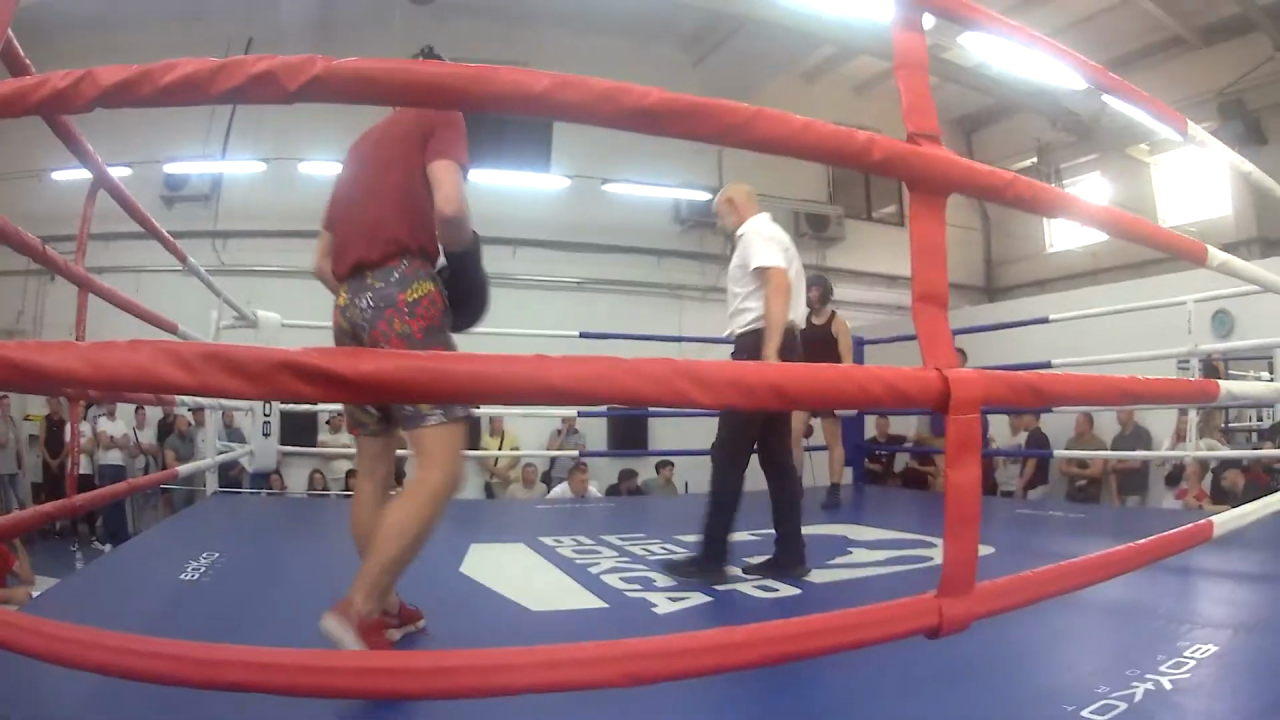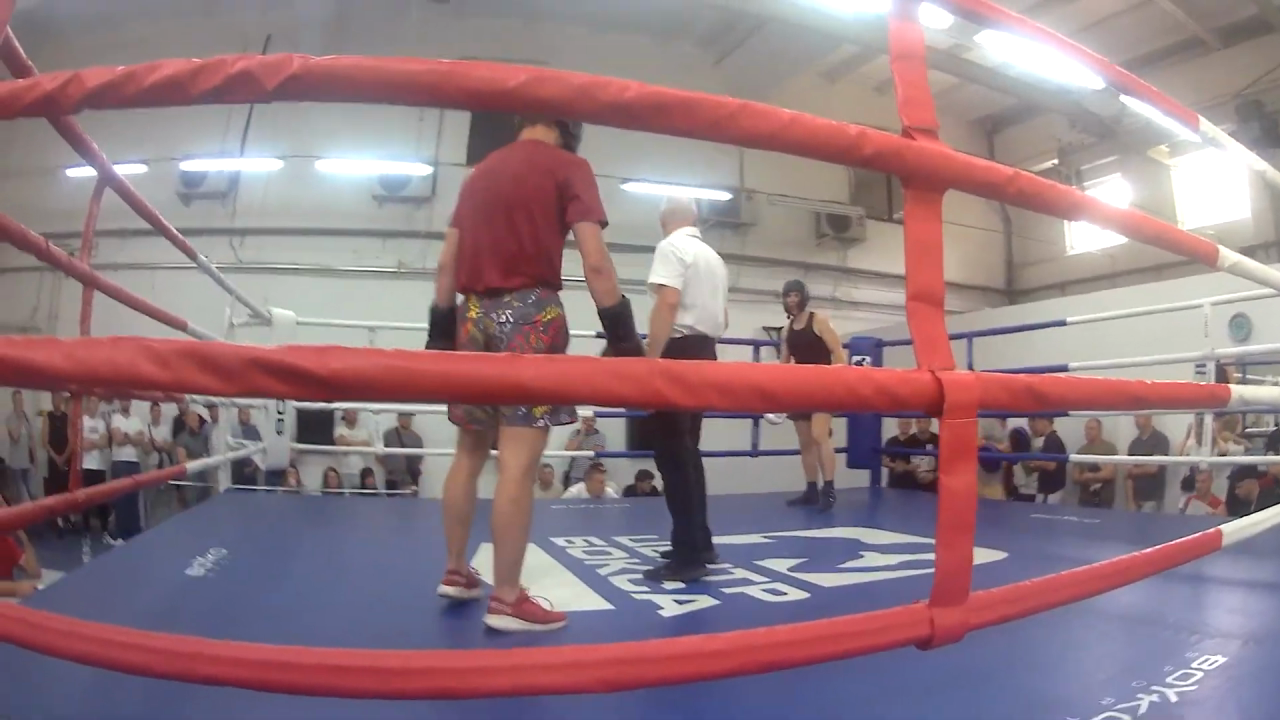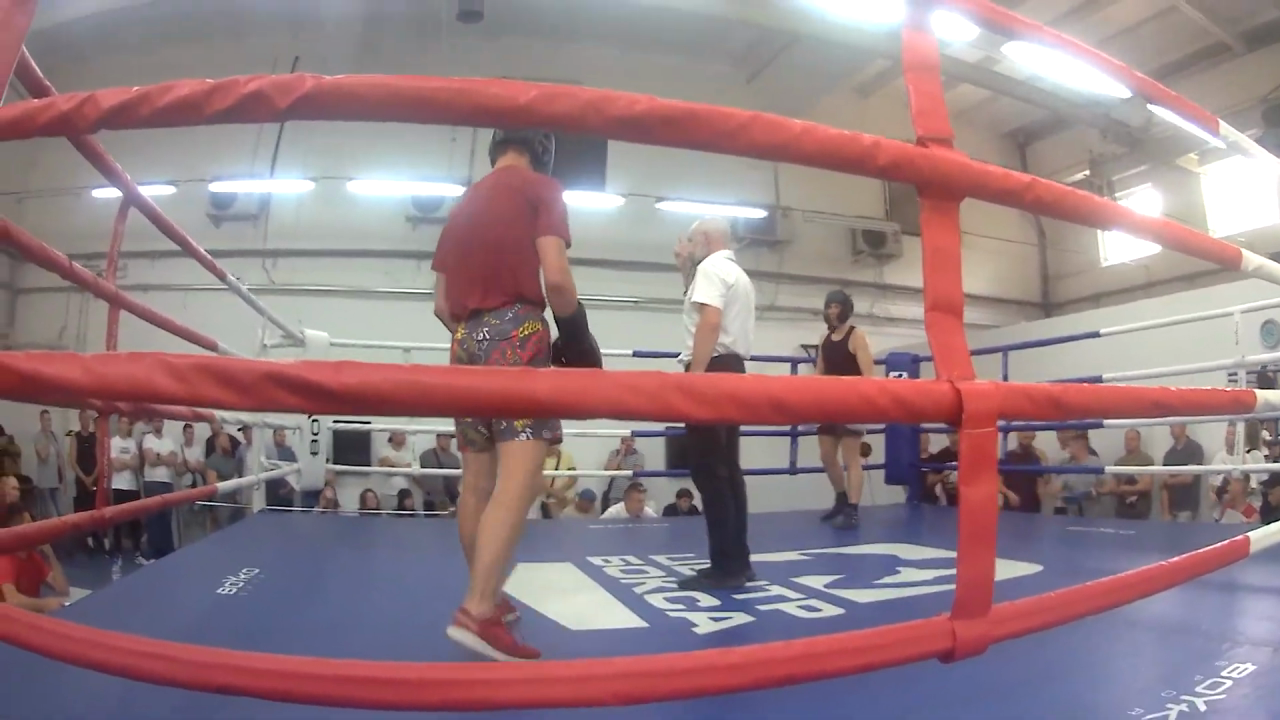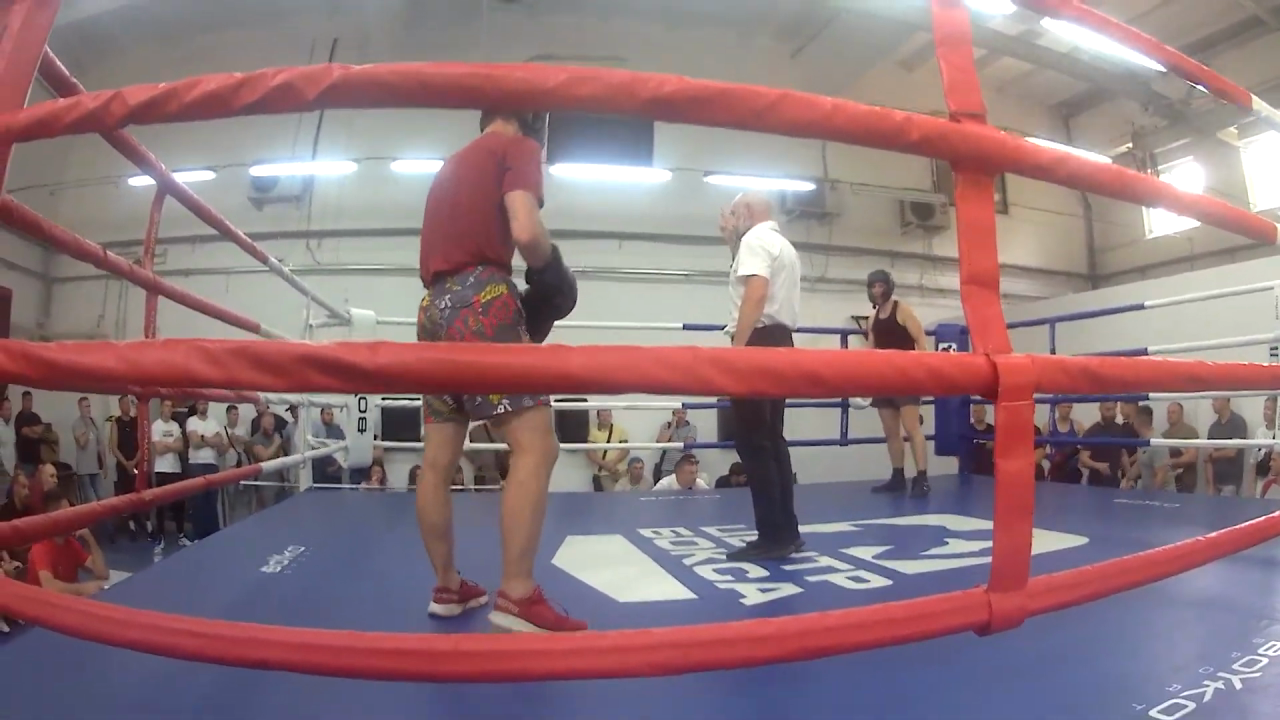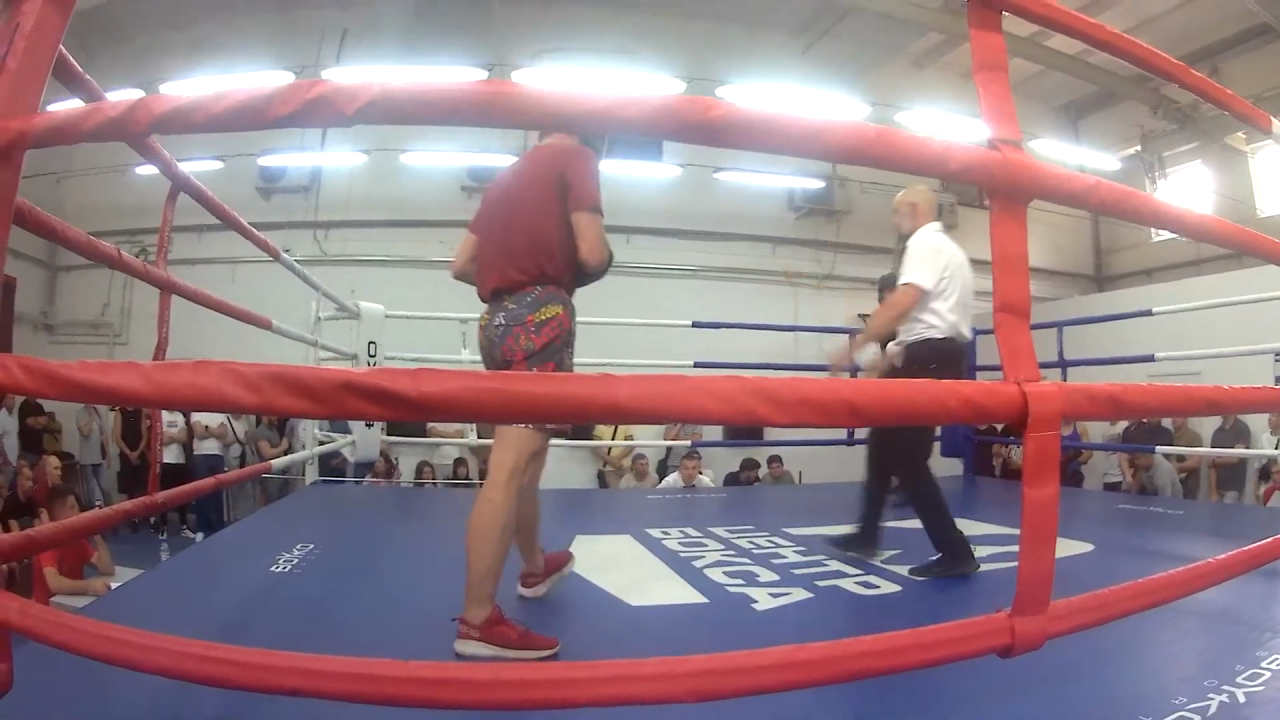
dt=1s
person 1, frame 1
left shoulder: (362, 145)
right shoulder: (441, 121)
left elbow: (321, 257)
right elbow: (448, 206)
right wrist: (464, 273)
left hip: (350, 300)
right hip: (406, 293)
left knee: (373, 468)
right knee: (439, 461)
left ankle: (384, 609)
right ankle: (358, 607)
person 1, frame 2
left shoulder: (480, 171)
right shoulder: (568, 166)
left elbow: (447, 263)
right elbow: (595, 262)
left wrist: (440, 330)
right wrist: (623, 333)
left hip: (474, 315)
right hip: (530, 314)
left knee: (469, 454)
right knee: (517, 464)
left ankle: (456, 571)
right ankle: (507, 597)
person 1, frame 3
left shoulder: (461, 204)
right shoulder: (539, 187)
left elbow: (440, 300)
right elbow: (556, 277)
right wrist: (576, 333)
left hip: (466, 339)
right hip: (517, 332)
left knee: (477, 482)
right knee: (519, 479)
left ankle: (486, 597)
right ankle: (477, 614)
person 1, frame 4
left shoulder: (452, 165)
right shoulder: (518, 147)
right elbow: (525, 232)
right wrist: (547, 269)
left hip: (435, 306)
right hip: (482, 299)
left knee: (438, 461)
right knee: (535, 448)
left ankle: (448, 585)
right ankle: (517, 593)
person 1, frame 5
left shoulder: (508, 174)
right shoulder: (576, 159)
left elbow: (461, 265)
right elbow: (593, 256)
right wrist: (600, 253)
left hip: (495, 320)
right hip: (540, 318)
left knee: (523, 457)
right knee: (509, 472)
left ankle: (536, 565)
right ankle: (478, 621)
person 2, frame 1
left shoulder: (758, 234)
right shoulder: (773, 236)
left elbow: (779, 289)
left wrist: (769, 355)
left hip: (761, 348)
right hip: (781, 352)
left knee: (729, 453)
right knee: (777, 456)
left ankle: (711, 558)
right ankle: (790, 555)
person 2, frame 2
left shoulder: (671, 248)
right shoulder: (713, 257)
left elbow: (667, 304)
left wrist: (651, 360)
left hip: (678, 353)
right hip: (705, 353)
left knee: (672, 455)
right knee: (687, 451)
left ankle: (690, 555)
right ankle: (697, 543)
person 2, frame 3
left shoulder: (711, 267)
right shoulder: (738, 274)
left elbow: (709, 322)
left wrist: (693, 379)
right wrist: (687, 268)
left hip: (712, 371)
right hip: (732, 370)
left knee: (710, 471)
right knee: (727, 468)
left ankle: (726, 565)
right ankle: (737, 560)
person 2, frame 4
left shoulder: (756, 239)
right shoulder: (781, 244)
left elbow: (754, 294)
left wrist: (732, 351)
right wrist: (733, 240)
left hip: (759, 344)
right hip: (779, 343)
left knee: (753, 441)
right knee: (771, 440)
left ankle: (773, 536)
right ankle: (785, 531)
person 2, frame 5
left shoulder: (924, 246)
right shoulder: (945, 248)
left elbow: (899, 305)
left wrist: (855, 345)
right wrist: (896, 352)
left hip: (931, 359)
right hip: (942, 357)
left knee: (907, 459)
right knee: (883, 443)
left ankle: (956, 555)
right ankle: (867, 533)
person 3, frame 1
left shoulder: (838, 322)
right shoulder: (801, 320)
left elbow: (847, 359)
left knee: (833, 440)
right knee: (793, 435)
left ankle: (834, 491)
person 3, frame 2
left shoulder: (819, 321)
right shoulder: (787, 331)
left elbow: (838, 352)
right elbow: (784, 364)
left knee: (819, 437)
right knee: (805, 443)
left ankle: (828, 489)
right ankle: (811, 490)
person 3, frame 3
left shoulder: (856, 336)
right shoulder: (825, 339)
left elbow: (868, 373)
left knee: (851, 459)
right knee: (827, 458)
left ankle: (852, 512)
right ankle: (841, 500)
person 3, frame 4
left shoulder: (902, 310)
right shoulder: (873, 319)
left elbow: (920, 340)
right elbow: (872, 351)
left knee: (911, 428)
right knee: (890, 432)
left ankle: (922, 479)
right ankle: (898, 478)
person 3, frame 5
left shoulder: (911, 315)
right shoulder: (877, 315)
left elbow: (926, 343)
right elbow: (872, 339)
right wrist: (871, 350)
left hip: (909, 377)
right hip: (886, 377)
left knee: (904, 433)
right knee: (889, 433)
left ankle: (909, 485)
right ankle: (909, 476)
